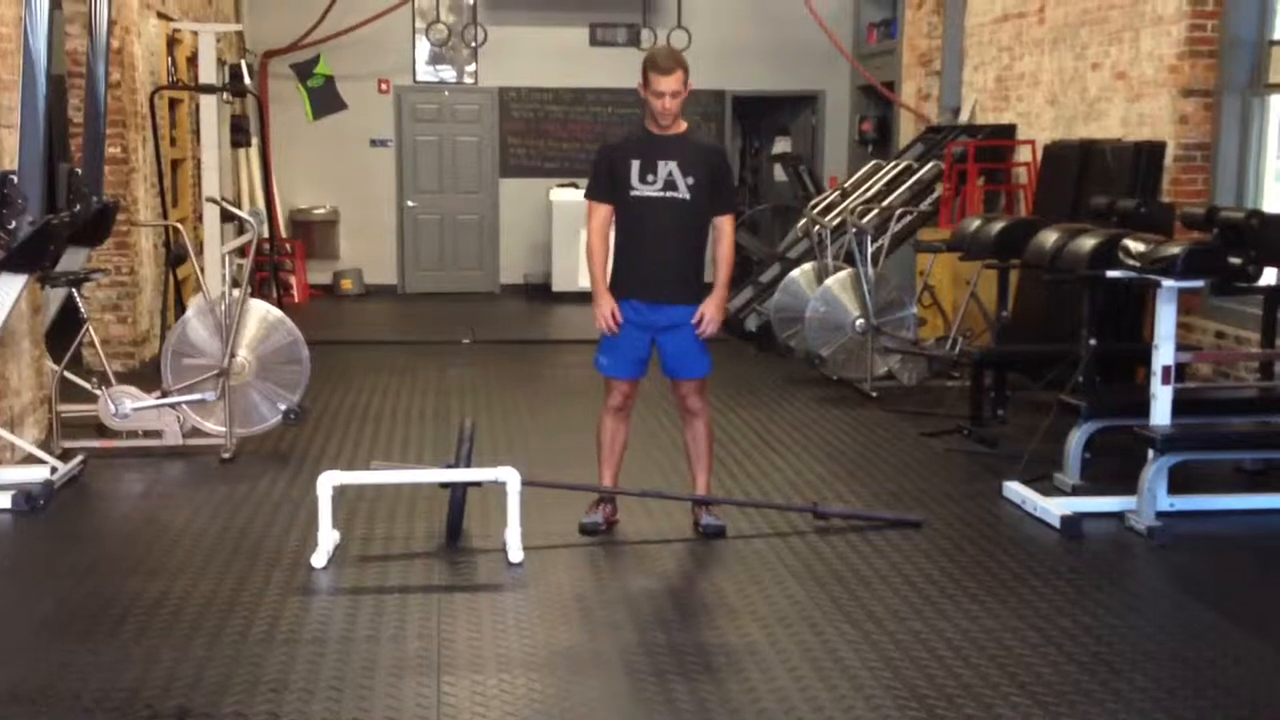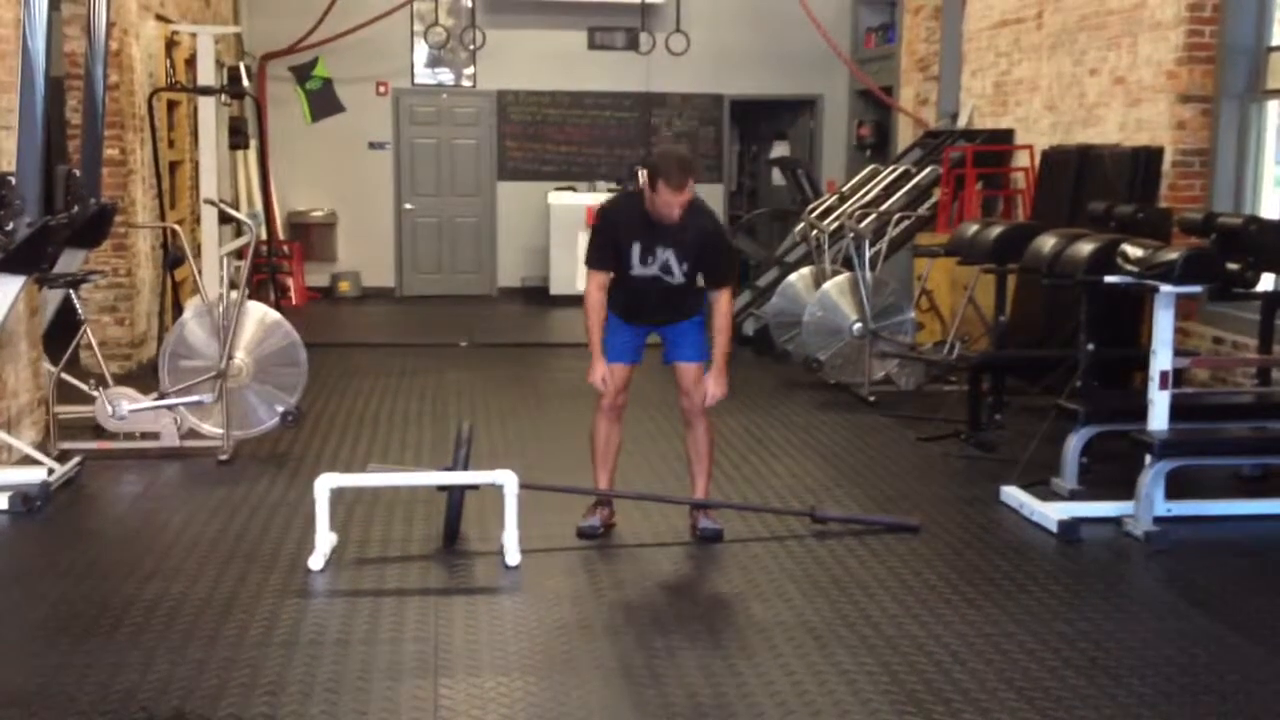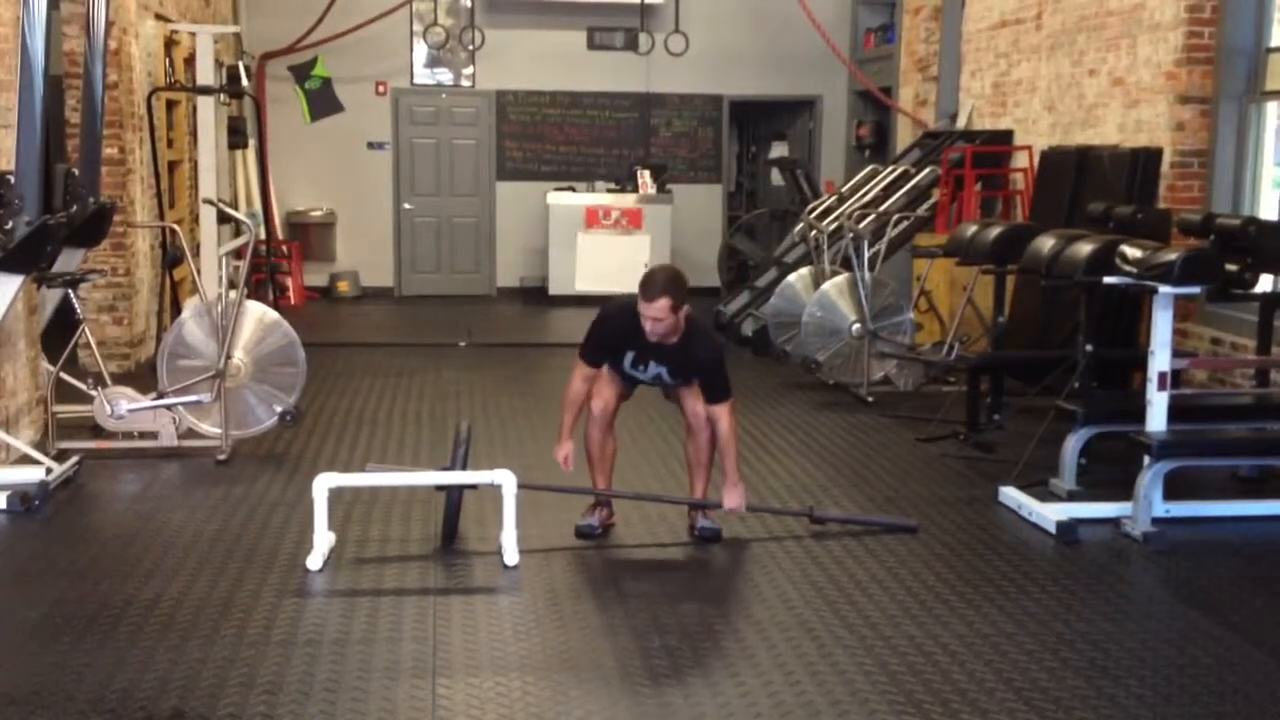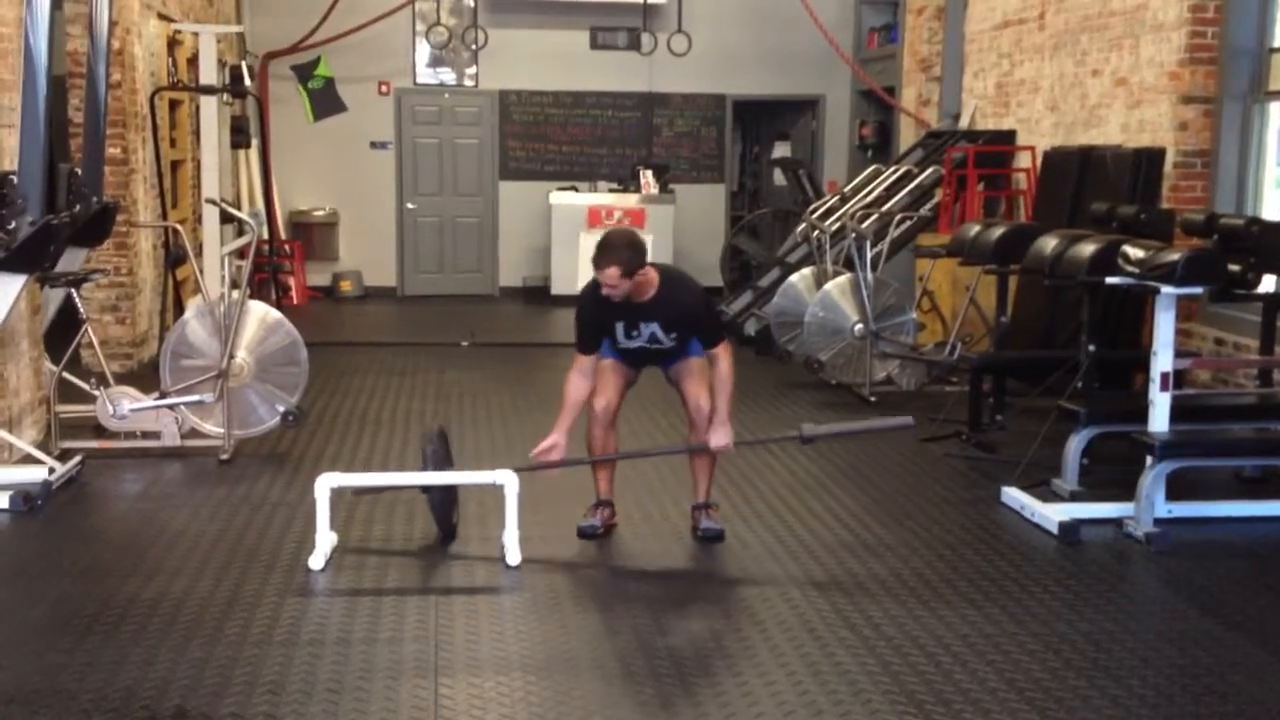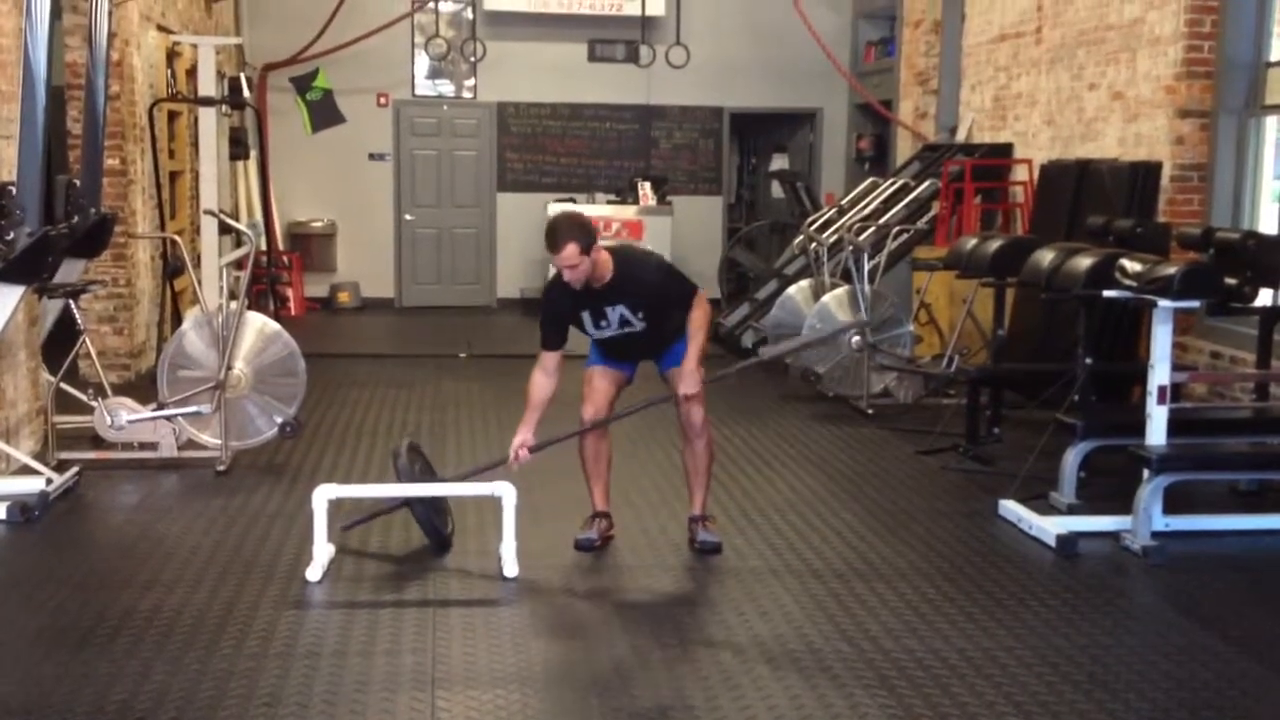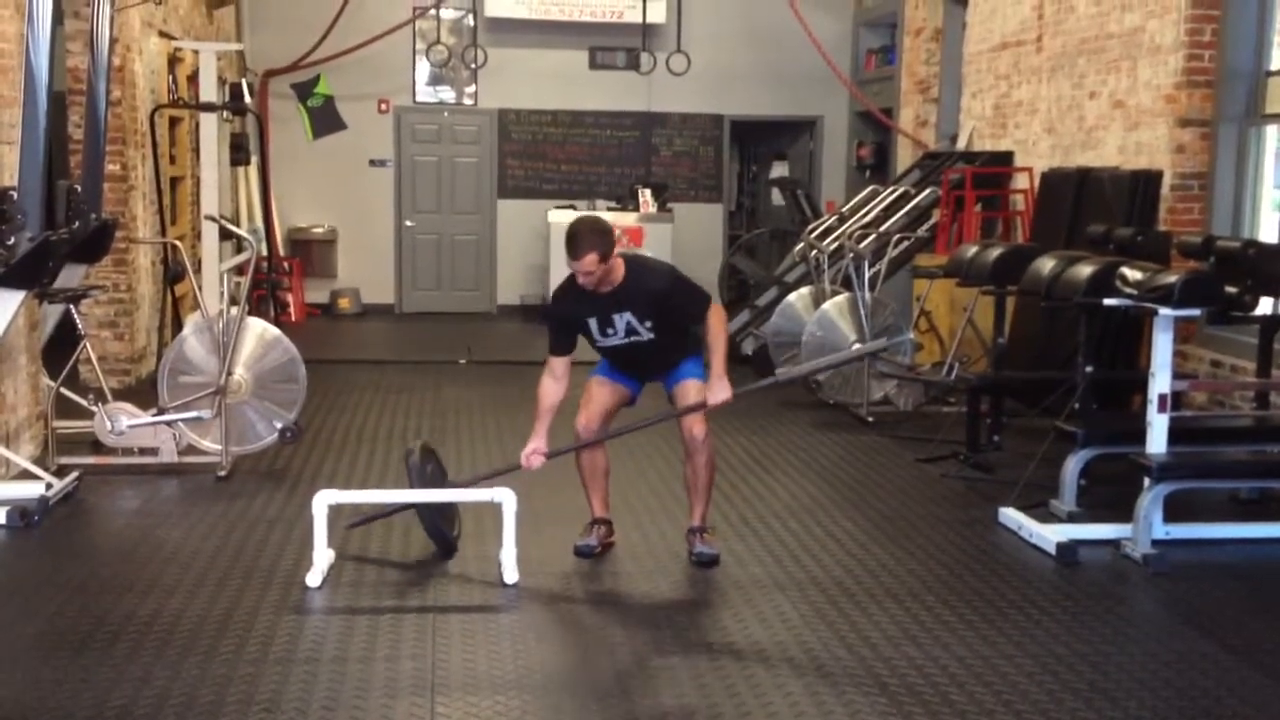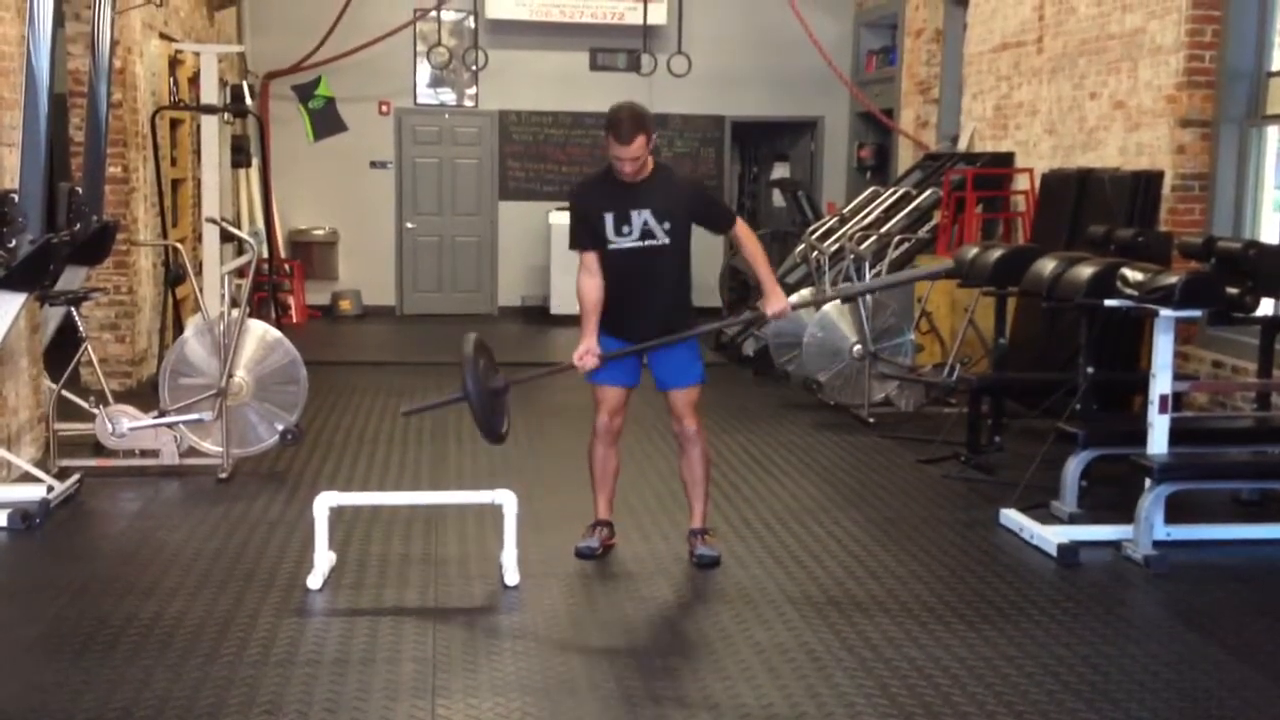
dt=0.7s
person 1, frame 1
left shoulder: (709, 156)
right shoulder: (615, 153)
left elbow: (724, 229)
right elbow: (599, 226)
left wrist: (718, 295)
right wrist: (600, 292)
left hip: (686, 305)
right hip: (627, 302)
left knee: (693, 402)
right knee: (617, 399)
left ankle: (703, 500)
right ankle: (606, 498)
person 1, frame 2
left shoulder: (706, 226)
right shoulder: (615, 215)
left elbow: (721, 297)
right elbow: (597, 286)
left wrist: (718, 369)
right wrist: (597, 356)
left hip: (683, 316)
right hip: (625, 314)
left knee: (695, 404)
right knee: (609, 400)
left ankle: (700, 507)
right ankle: (603, 504)
person 1, frame 3
left shoulder: (703, 346)
right shoulder: (615, 317)
left elbow: (721, 417)
right elbow: (583, 376)
left wrist: (733, 483)
right wrist: (565, 437)
left hip: (679, 374)
right hip: (622, 366)
left knee: (700, 415)
right knee: (599, 409)
left ankle: (698, 508)
right ankle: (602, 504)
person 1, frame 4
left shoulder: (685, 293)
right shoulder: (593, 299)
left elbow: (721, 353)
right elbow: (582, 371)
left wrist: (722, 422)
right wrist: (560, 433)
left hip: (680, 346)
right hip: (621, 349)
left knee: (702, 408)
right knee: (601, 407)
left ankle: (702, 506)
right ankle: (604, 504)
person 1, frame 5
left shoulder: (646, 268)
right shoulder: (557, 295)
left elbow: (699, 305)
right elbow: (547, 368)
left wrist: (691, 367)
right wrist: (526, 428)
left hip: (671, 338)
right hip: (611, 347)
left knee: (694, 418)
right knee: (591, 417)
left ankle: (699, 518)
right ankle: (601, 516)
person 1, frame 6
left shoulder: (656, 279)
right shoulder: (566, 300)
left elbow: (713, 312)
right elbow: (556, 371)
left wrist: (718, 377)
right wrist: (539, 434)
left hip: (678, 357)
right hip: (620, 363)
left knee: (696, 433)
right knee: (587, 426)
left ankle: (698, 529)
right ankle: (601, 523)
person 1, frame 7
left shoulder: (681, 188)
right shoulder: (588, 195)
left elbow: (739, 231)
right elbow: (590, 270)
left wrist: (771, 289)
right wrist: (589, 335)
left hip: (674, 328)
right hip: (615, 331)
left knee: (688, 427)
right knee: (606, 424)
left ankle: (699, 529)
right ankle: (602, 524)
